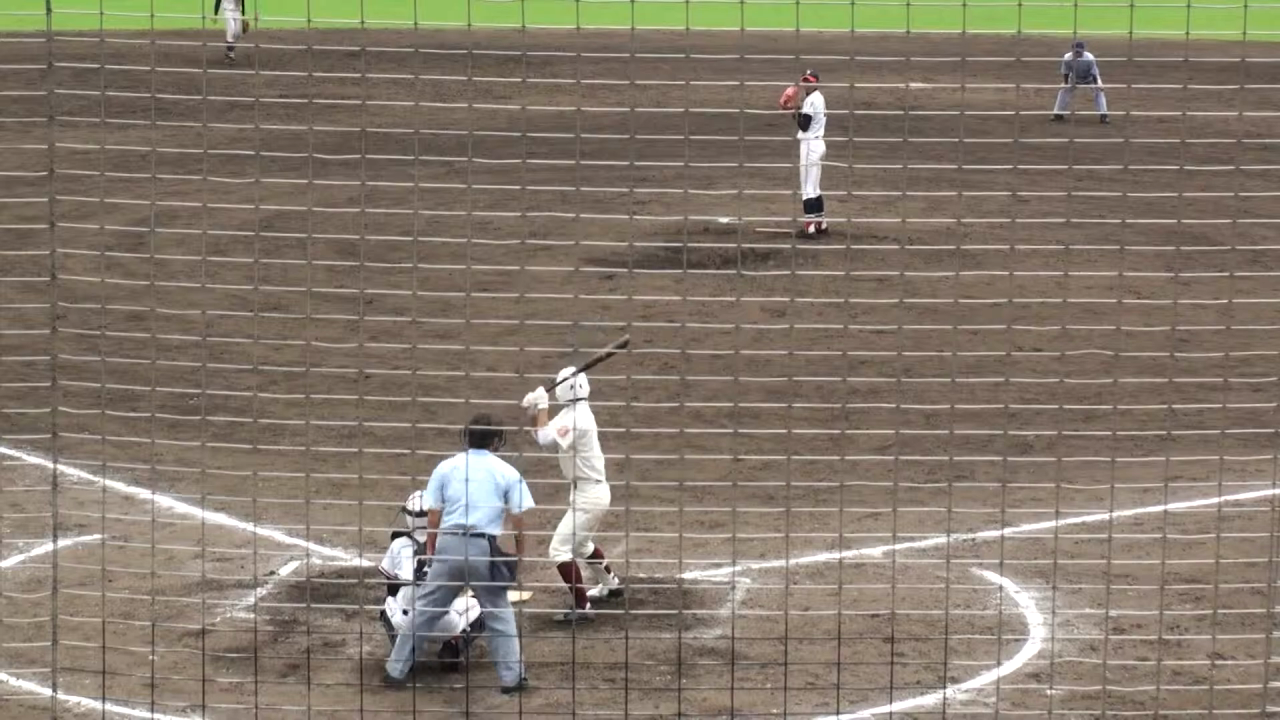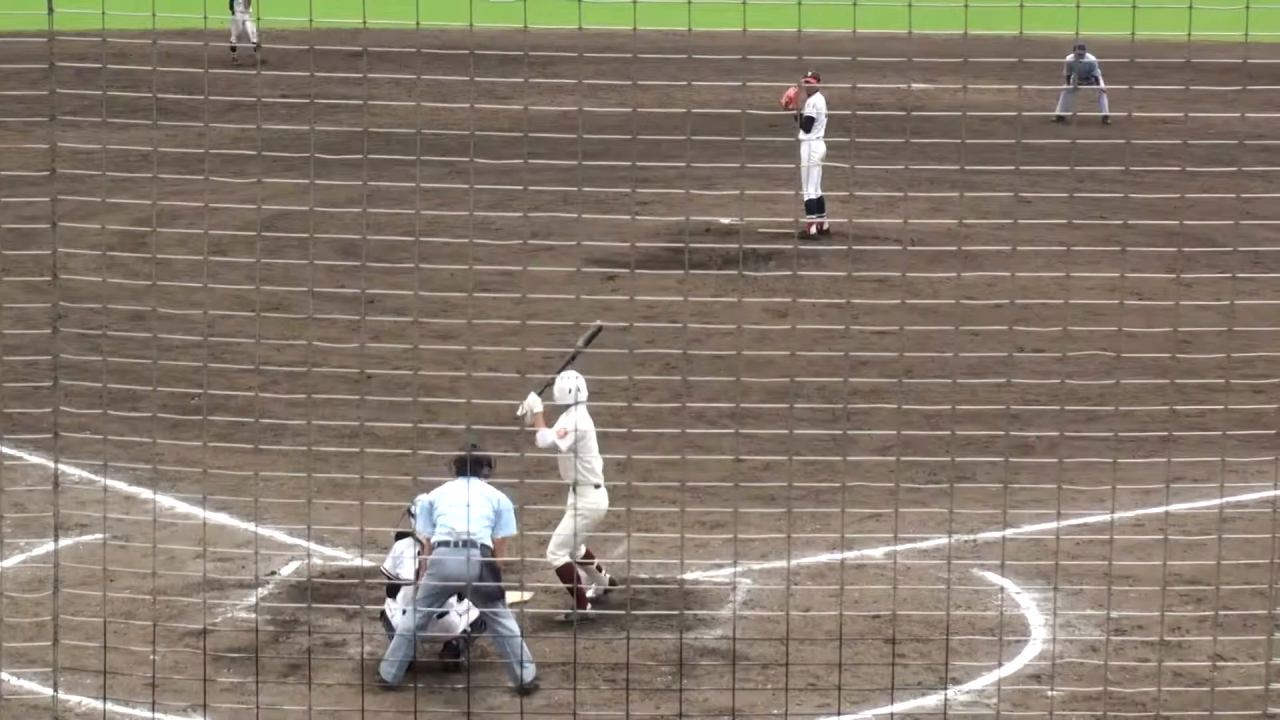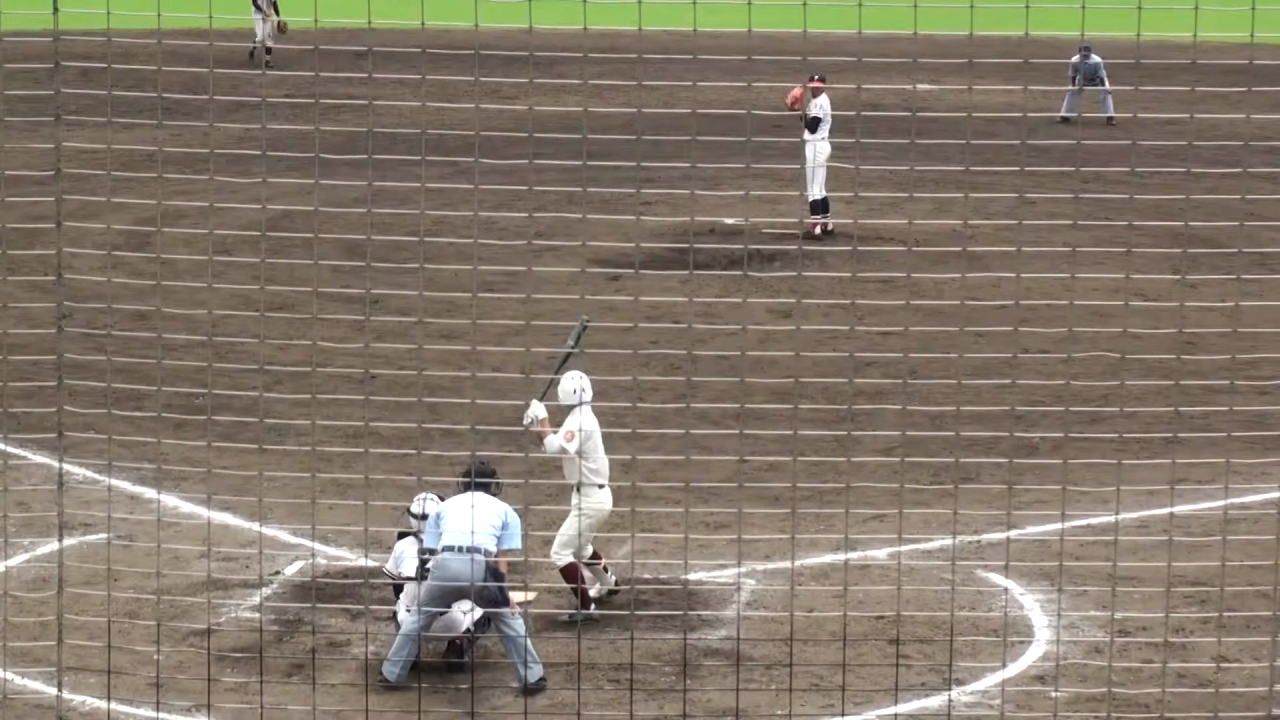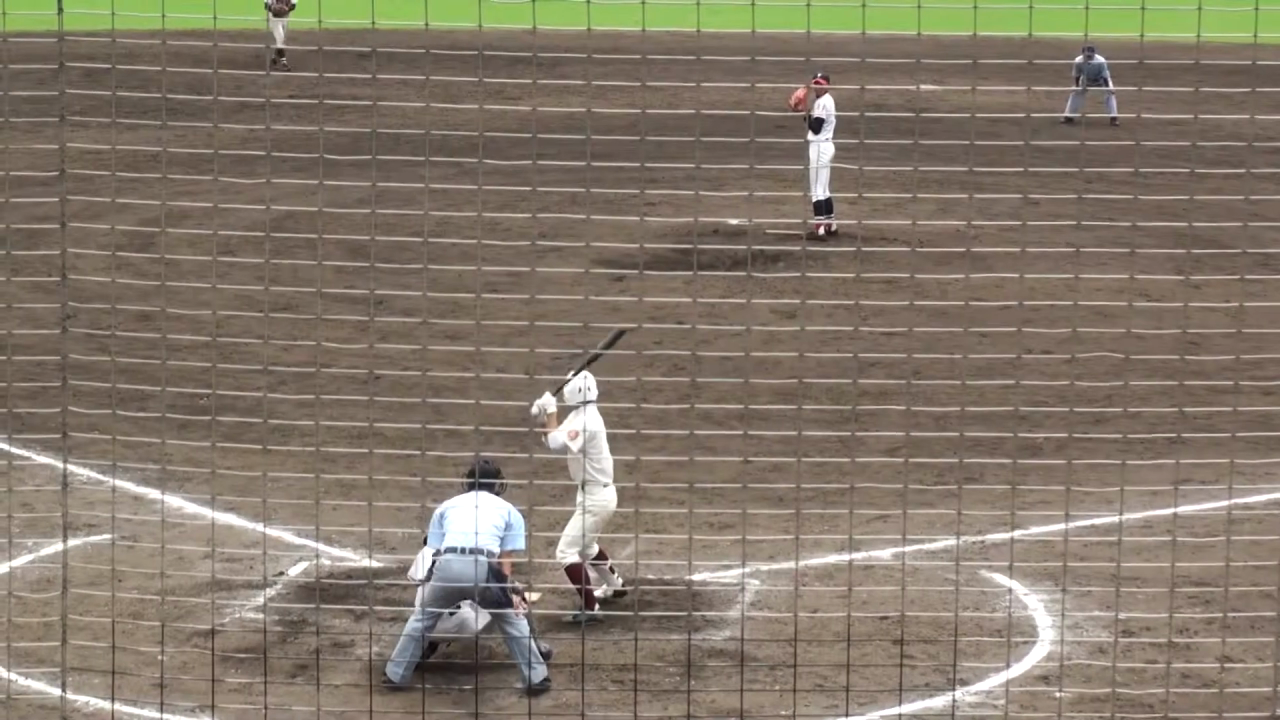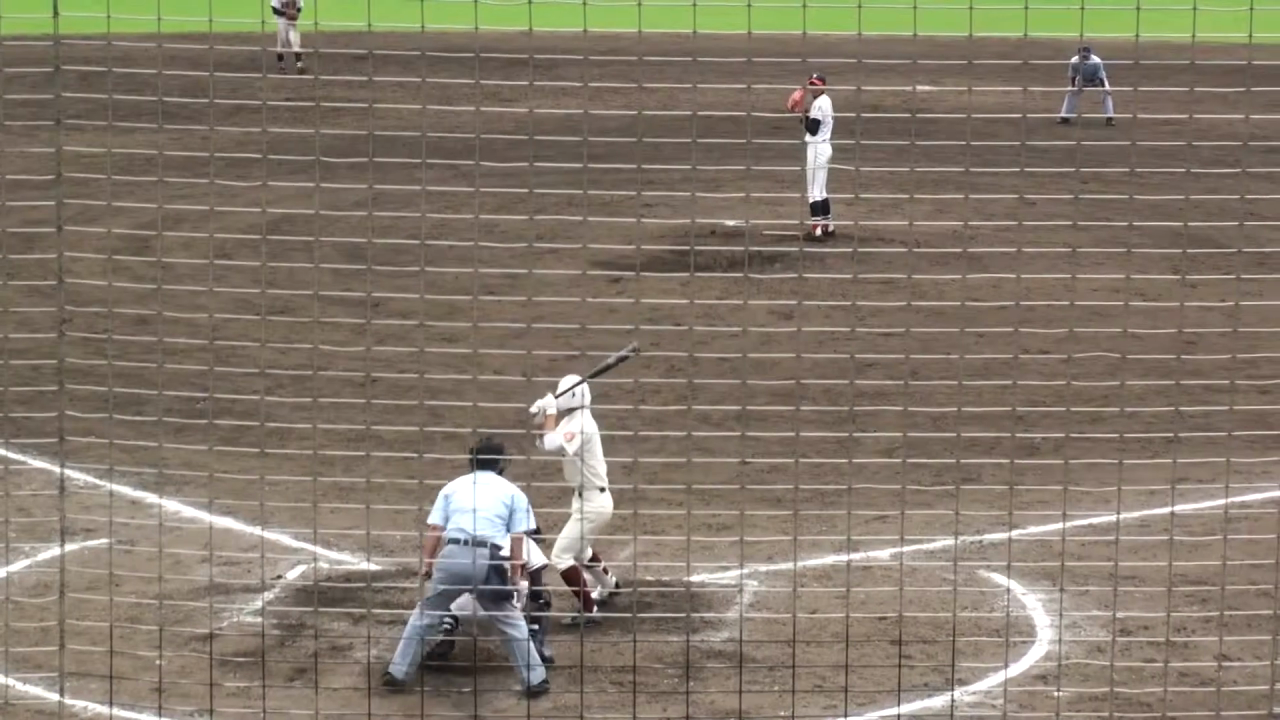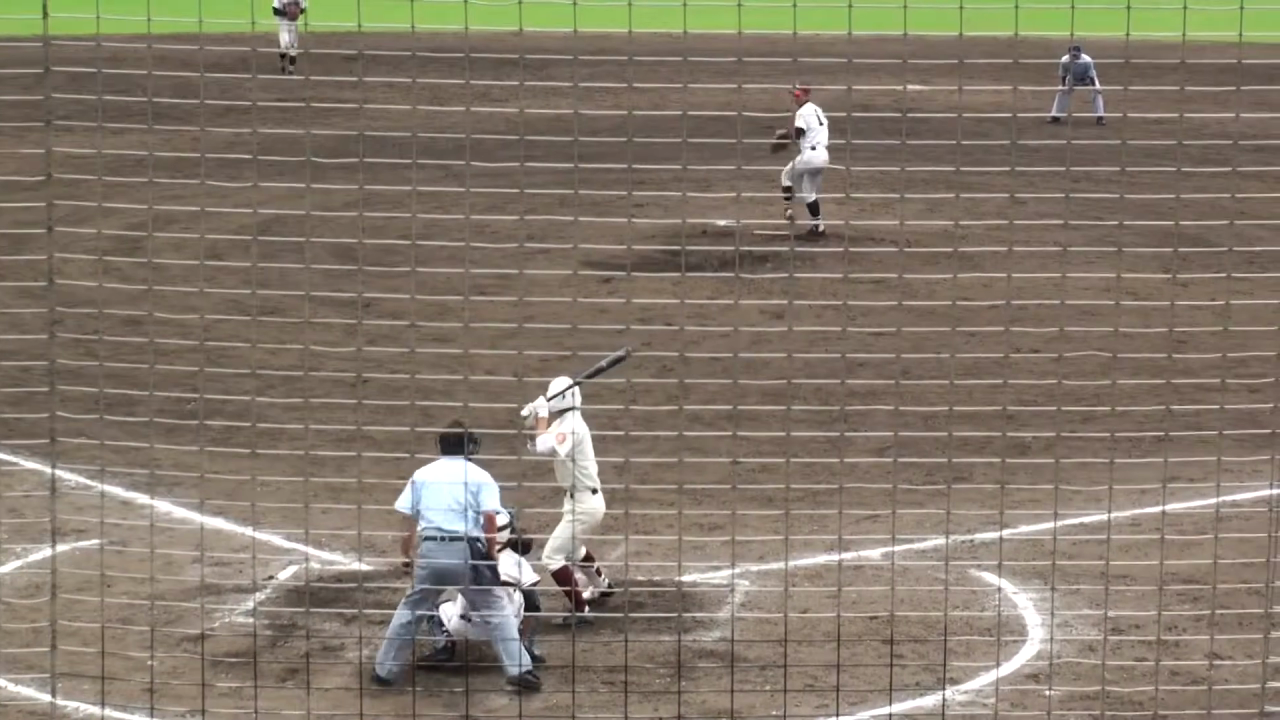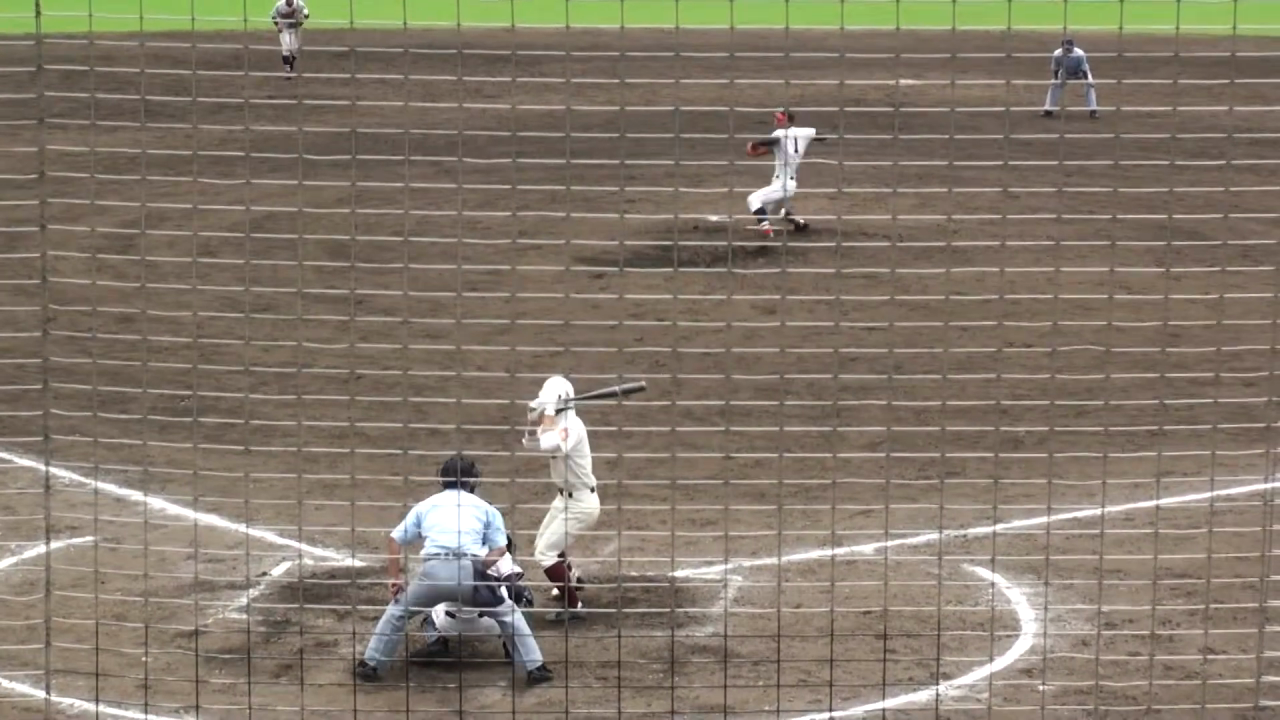
dt=0.4s
person 1, frame 1
left shoulder: (446, 467)
right shoulder: (507, 471)
left elbow: (433, 514)
right elbow: (517, 517)
left wrist: (431, 546)
right wrist: (519, 551)
left hip: (448, 545)
right hip: (483, 547)
left knee: (425, 608)
right knee: (499, 613)
left ankle: (396, 670)
right ankle: (512, 677)
person 1, frame 2
left shoulder: (435, 494)
right shoulder: (497, 496)
left elbow: (427, 542)
right elbow: (499, 546)
left wrist: (425, 576)
right wrist: (495, 579)
left hip: (442, 558)
right hip: (477, 560)
left knee: (417, 616)
right knee: (500, 618)
left ankle: (389, 675)
right ankle: (526, 677)
person 1, frame 3
left shoulder: (444, 505)
right shoulder: (505, 510)
right elbow: (502, 558)
right wrist: (502, 591)
left hip: (446, 563)
right hip: (480, 565)
left knee: (418, 618)
right knee: (509, 619)
left ankle: (392, 674)
right ankle: (532, 678)
person 1, frame 4
left shoulder: (447, 505)
right shoulder: (508, 510)
left elbow: (435, 552)
right elbow: (505, 558)
right wrist: (507, 592)
left hip: (448, 566)
right hip: (483, 567)
left knee: (421, 618)
right knee: (513, 619)
left ankle: (395, 675)
right ankle: (536, 678)
person 1, frame 5
left shoulder: (453, 486)
right shoulder: (513, 491)
left elbow: (434, 530)
right elbow: (517, 539)
left wrist: (427, 566)
right wrist: (514, 577)
left hip: (451, 556)
right hip: (488, 560)
left knee: (425, 615)
right knee: (511, 620)
left ankle: (397, 673)
right ankle: (535, 680)
person 1, frame 6
left shoulder: (421, 474)
right shoulder: (480, 476)
left elbow: (408, 518)
right elbow: (489, 517)
left wrist: (406, 555)
right wrist: (491, 551)
left hip: (430, 551)
right hip: (466, 551)
left knee: (409, 611)
right knee: (494, 612)
left ankle: (384, 671)
right ankle: (519, 671)
person 1, frame 7
left shoulder: (425, 505)
right shoulder: (483, 507)
left elbow: (395, 540)
right elbow: (500, 549)
left wrist: (396, 577)
left hip: (433, 571)
right hip: (469, 571)
left knee: (398, 611)
right knee: (507, 613)
left ankle: (370, 665)
right ankle: (535, 668)
person 2, frame 1
left shoulder: (576, 416)
right shoulder: (574, 412)
left elbow: (545, 439)
right elbow: (542, 433)
left wrist: (542, 406)
right wrist: (535, 409)
left hip: (588, 494)
right hip: (591, 490)
left knee: (560, 549)
right knee: (581, 543)
left ankle: (582, 607)
right ankle: (611, 584)
person 2, frame 2
left shoulder: (575, 419)
right shoulder: (574, 416)
left elbow: (545, 442)
right elbow: (548, 440)
left wrist: (537, 411)
right wrist: (531, 418)
left hip: (587, 498)
right hip: (588, 495)
left knee: (557, 553)
right knee: (572, 546)
left ankle: (582, 608)
right ankle: (603, 582)
person 2, frame 3
left shoulder: (580, 420)
right shoulder: (580, 417)
left elbow: (554, 447)
right elbow: (557, 445)
left wrist: (542, 418)
right wrist: (538, 425)
left hip: (590, 498)
right hip: (592, 495)
left knee: (561, 552)
right knee: (580, 547)
left ankle: (586, 608)
right ankle: (608, 584)
person 2, frame 4
left shoulder: (586, 420)
right shoulder: (582, 415)
left elbow: (556, 443)
right elbow: (556, 439)
left wrist: (551, 412)
right wrist: (544, 416)
left hip: (595, 496)
right hip: (597, 493)
left knee: (567, 551)
right knee: (585, 545)
left ankle: (590, 609)
right ankle: (615, 585)
person 2, frame 5
left shoulder: (581, 424)
right shoulder: (572, 420)
left elbow: (552, 445)
right elbow: (547, 442)
left wrist: (550, 413)
right wrist: (542, 419)
left hip: (592, 502)
right hip: (590, 498)
left knee: (561, 556)
right knee: (578, 549)
left ankle: (588, 611)
right ankle: (610, 585)
person 2, frame 6
left shoulder: (572, 426)
right shoulder: (563, 422)
left elbow: (544, 448)
right elbow: (537, 446)
left wrist: (541, 416)
right wrist: (535, 421)
left hip: (584, 503)
right hip: (580, 499)
left knee: (552, 557)
right knee: (572, 548)
left ankle: (581, 612)
right ankle: (601, 586)
person 2, frame 7
left shoulder: (571, 425)
right shoulder: (557, 420)
left elbow: (548, 445)
right elbow: (531, 443)
left wrist: (548, 413)
right wrist: (534, 419)
left hip: (580, 503)
right hip: (566, 498)
left knee: (544, 553)
right knee: (545, 542)
left ankle: (574, 607)
right ankle: (571, 580)
